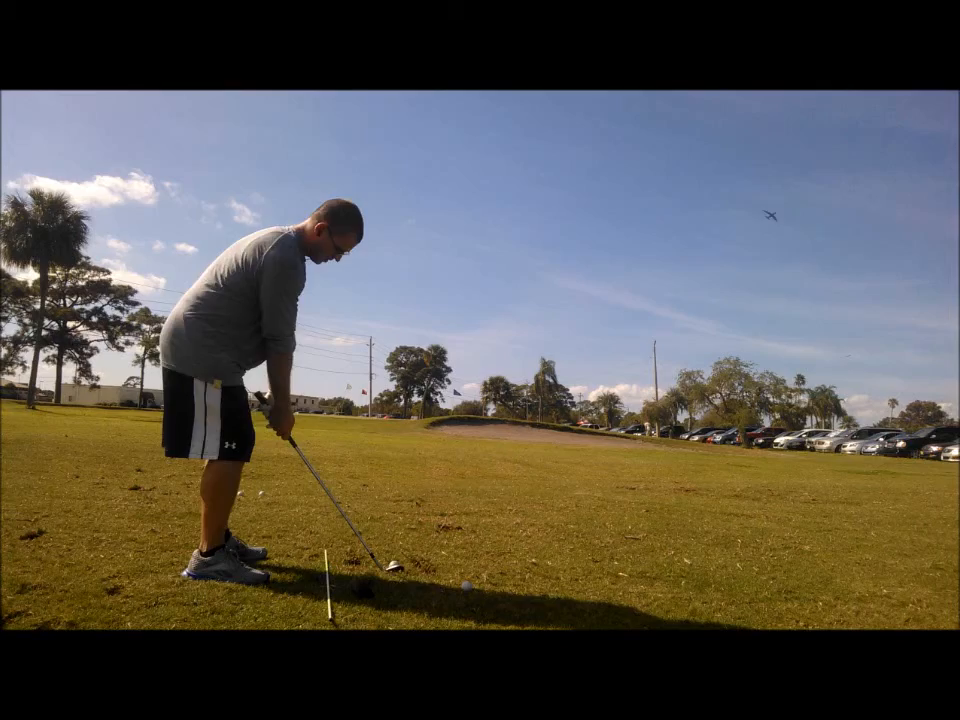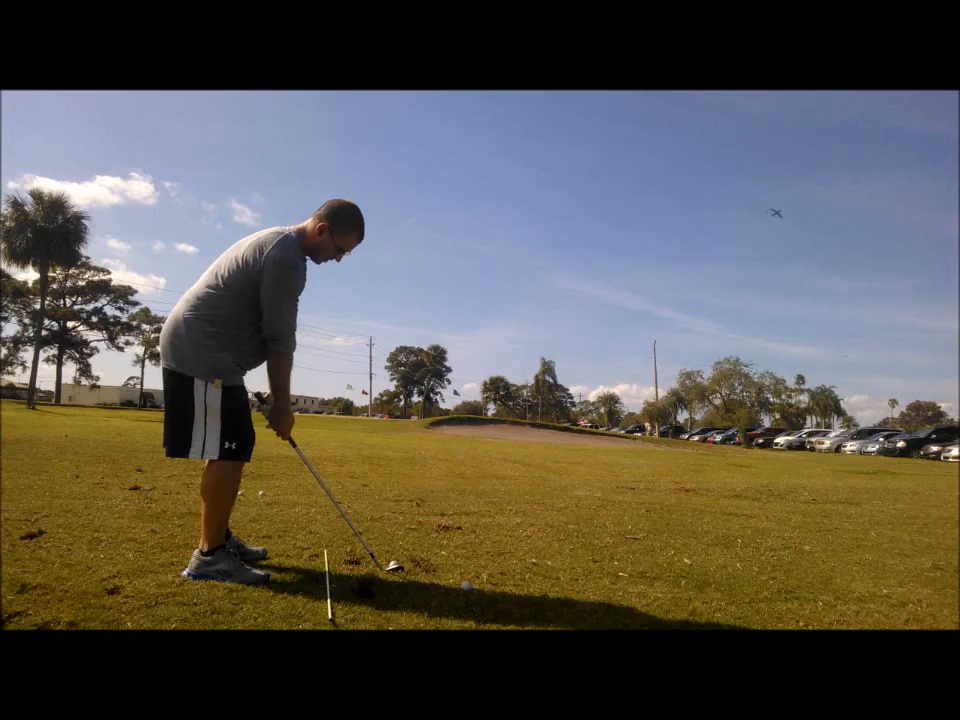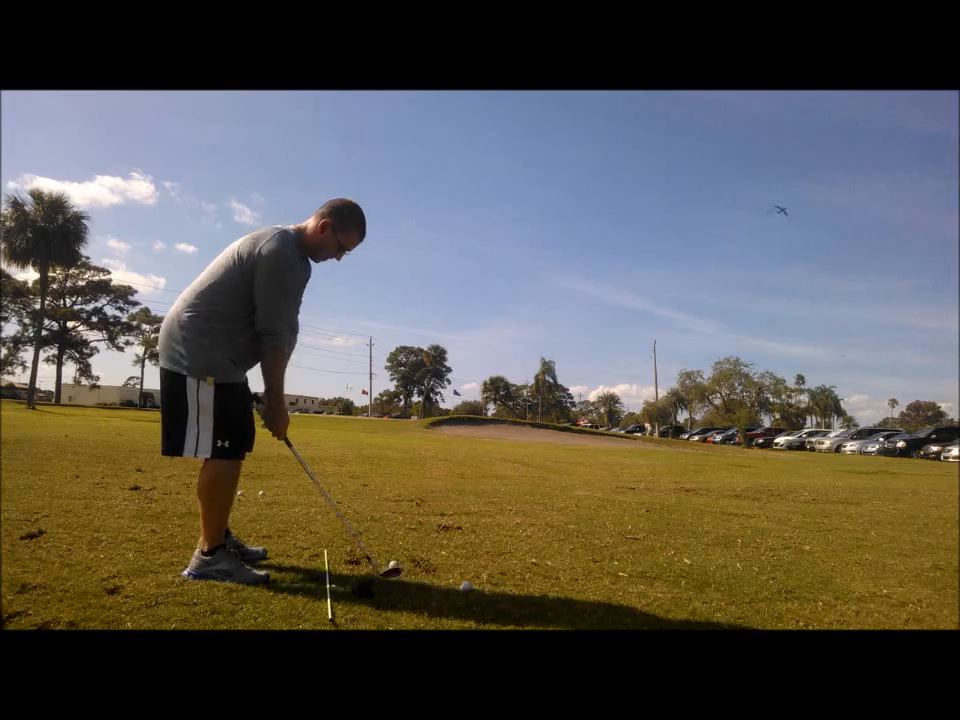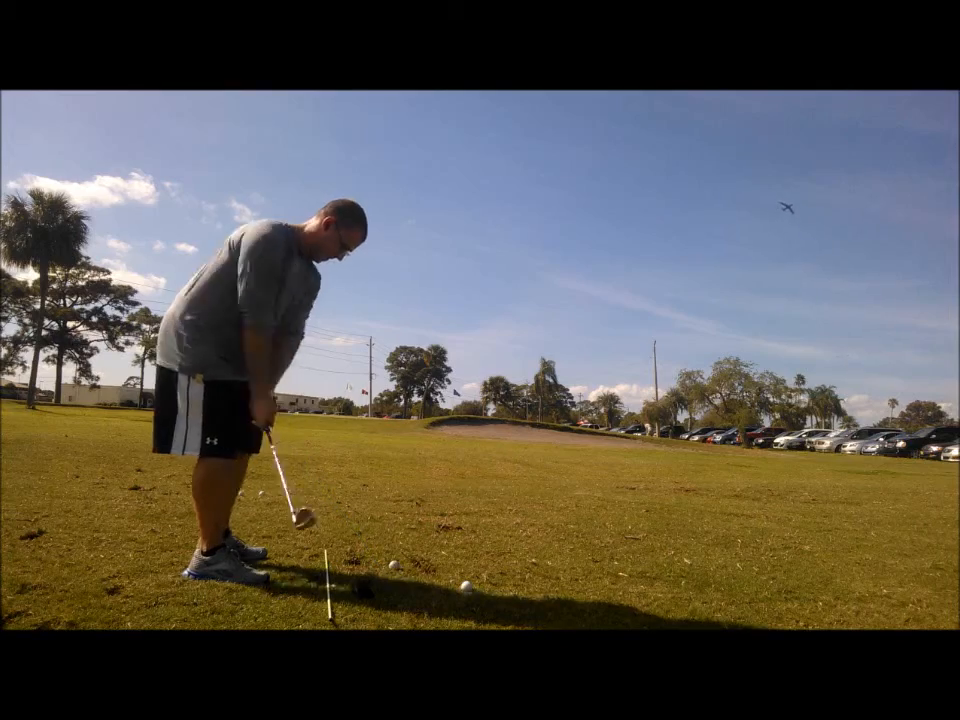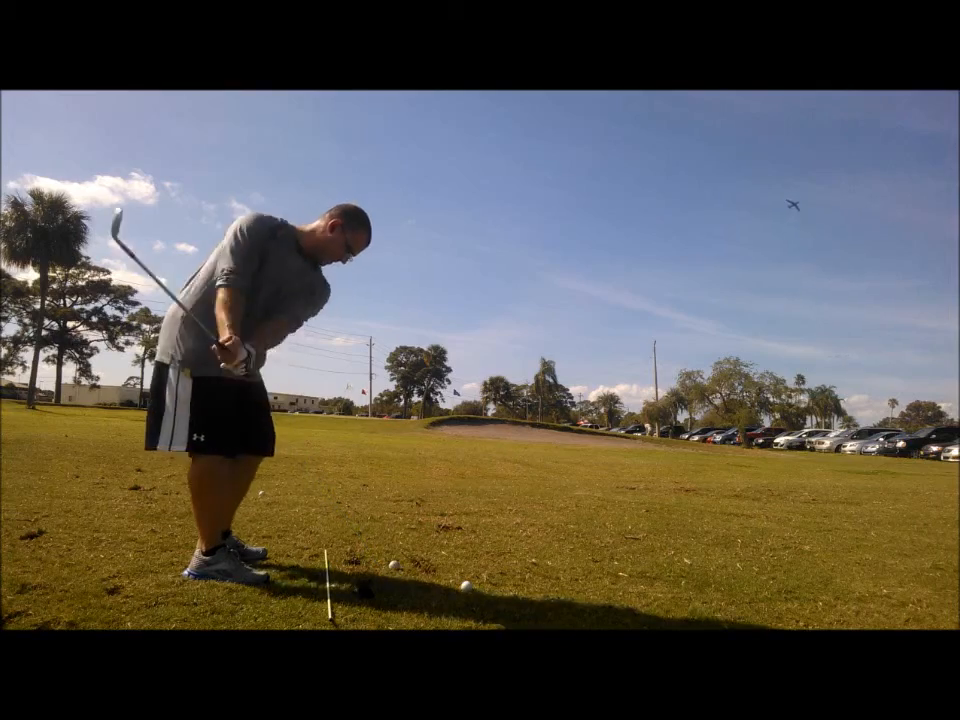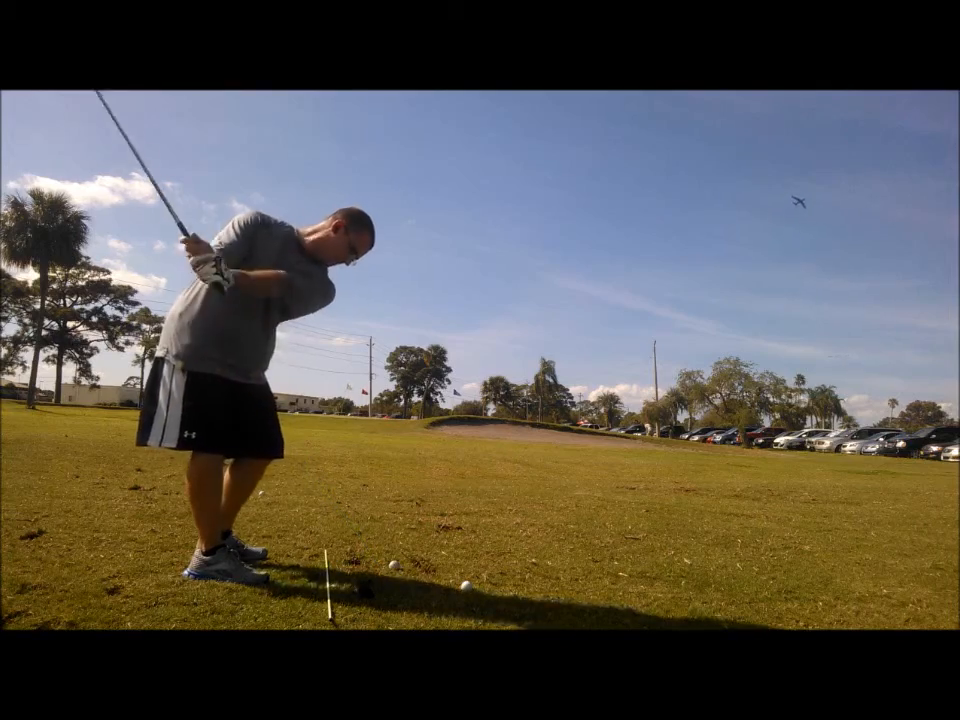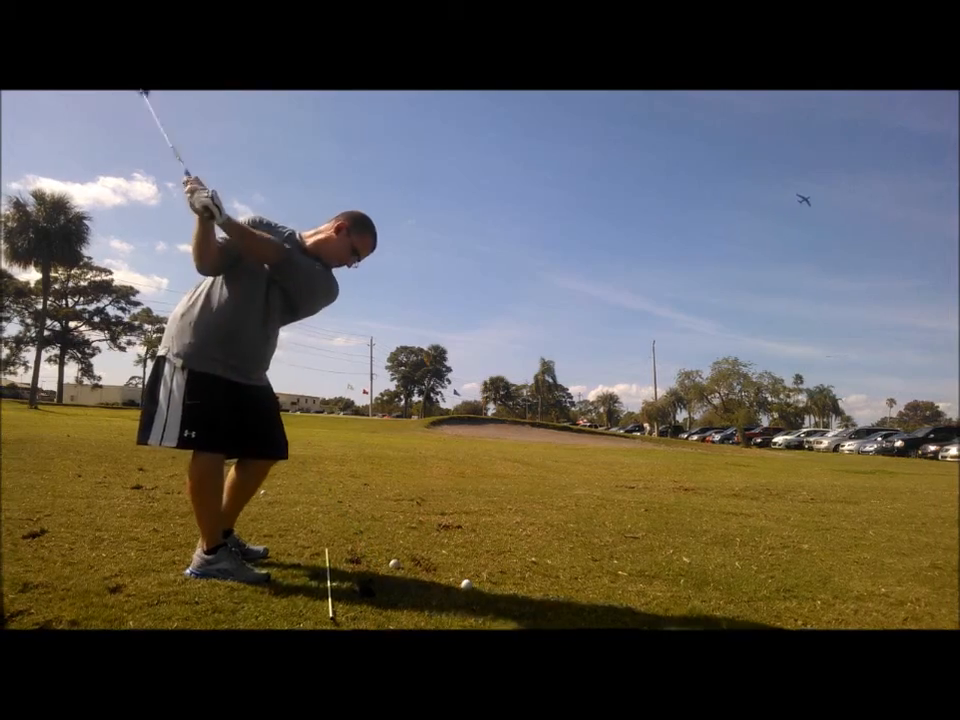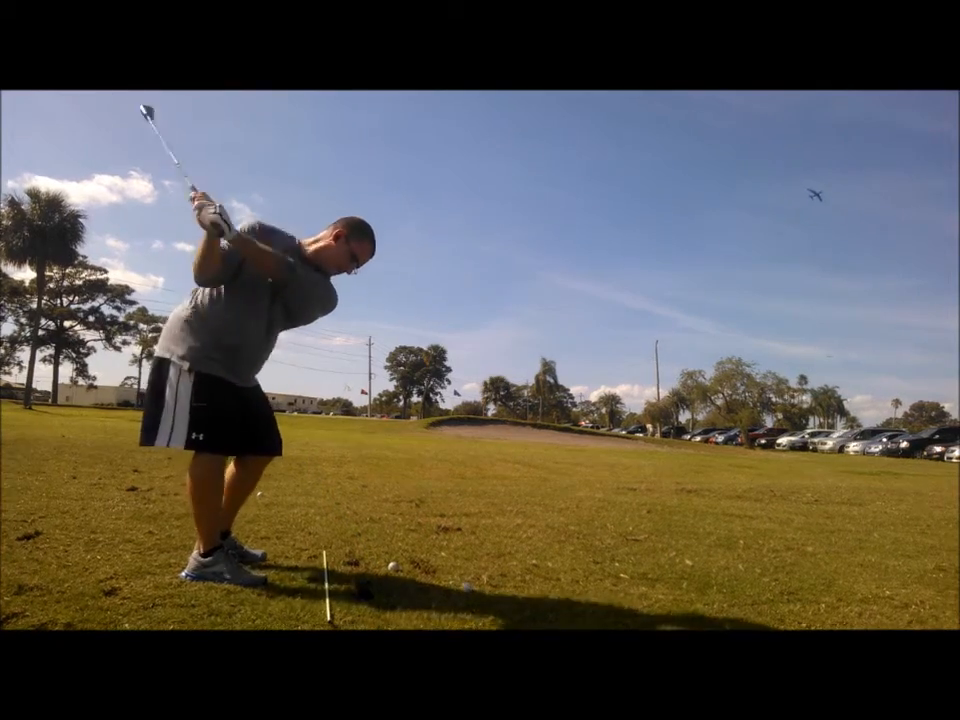
dt=0.2s
person 1, frame 1
left shoulder: (278, 244)
right shoulder: (284, 257)
left elbow: (274, 333)
right elbow: (279, 339)
left wrist: (276, 398)
right wrist: (282, 404)
left hip: (211, 352)
right hip: (200, 352)
left knee: (233, 450)
right knee: (227, 452)
left ankle: (219, 539)
right ankle: (208, 556)
person 1, frame 2
left shoulder: (282, 248)
right shoulder: (284, 256)
left elbow: (278, 334)
right elbow: (280, 340)
left wrist: (276, 396)
right wrist: (282, 404)
left hip: (214, 354)
right hip: (199, 351)
left knee: (234, 450)
right knee: (227, 452)
left ankle: (220, 538)
right ankle: (208, 555)
person 1, frame 3
left shoulder: (300, 264)
right shoulder: (279, 250)
left elbow: (285, 333)
right elbow: (272, 334)
left wrist: (273, 395)
right wrist: (276, 401)
left hip: (224, 357)
right hip: (196, 351)
left knee: (233, 448)
right knee: (221, 451)
left ankle: (219, 538)
right ankle: (208, 556)
person 1, frame 4
left shoulder: (310, 280)
right shoulder: (269, 239)
left elbow: (290, 335)
right elbow: (253, 319)
left wrist: (267, 390)
right wrist: (259, 394)
left hip: (234, 362)
right hip: (193, 351)
left knee: (240, 448)
right knee: (215, 450)
left ankle: (220, 537)
right ankle: (208, 555)
person 1, frame 5
left shoulder: (316, 288)
right shoulder: (260, 228)
left elbow: (282, 324)
right elbow: (229, 281)
left wrist: (246, 350)
right wrist: (229, 337)
left hip: (241, 365)
right hip: (192, 349)
left knee: (252, 450)
right knee: (211, 450)
left ankle: (221, 537)
right ankle: (209, 554)
person 1, frame 6
left shoulder: (320, 286)
right shoulder: (258, 225)
left elbow: (280, 283)
right elbow: (214, 262)
left wrist: (226, 275)
right wrist: (207, 257)
left hip: (245, 369)
right hip: (193, 350)
left knee: (259, 452)
right knee: (209, 449)
left ankle: (222, 537)
right ankle: (209, 554)
person 1, frame 7
left shoulder: (323, 285)
right shoulder: (259, 227)
left elbow: (276, 257)
right elbow: (208, 263)
left wrist: (218, 215)
right wrist: (205, 216)
left hip: (246, 372)
right hip: (193, 351)
left knee: (264, 453)
right knee: (210, 449)
left ankle: (223, 535)
right ankle: (210, 553)
person 1, frame 8
left shoulder: (321, 297)
right shoulder: (260, 235)
left elbow: (278, 269)
right elbow: (205, 275)
left wrist: (226, 228)
right wrist: (212, 230)
left hip: (236, 369)
right hip: (190, 352)
left knee: (257, 452)
right knee: (210, 447)
left ankle: (218, 538)
right ankle: (207, 557)
